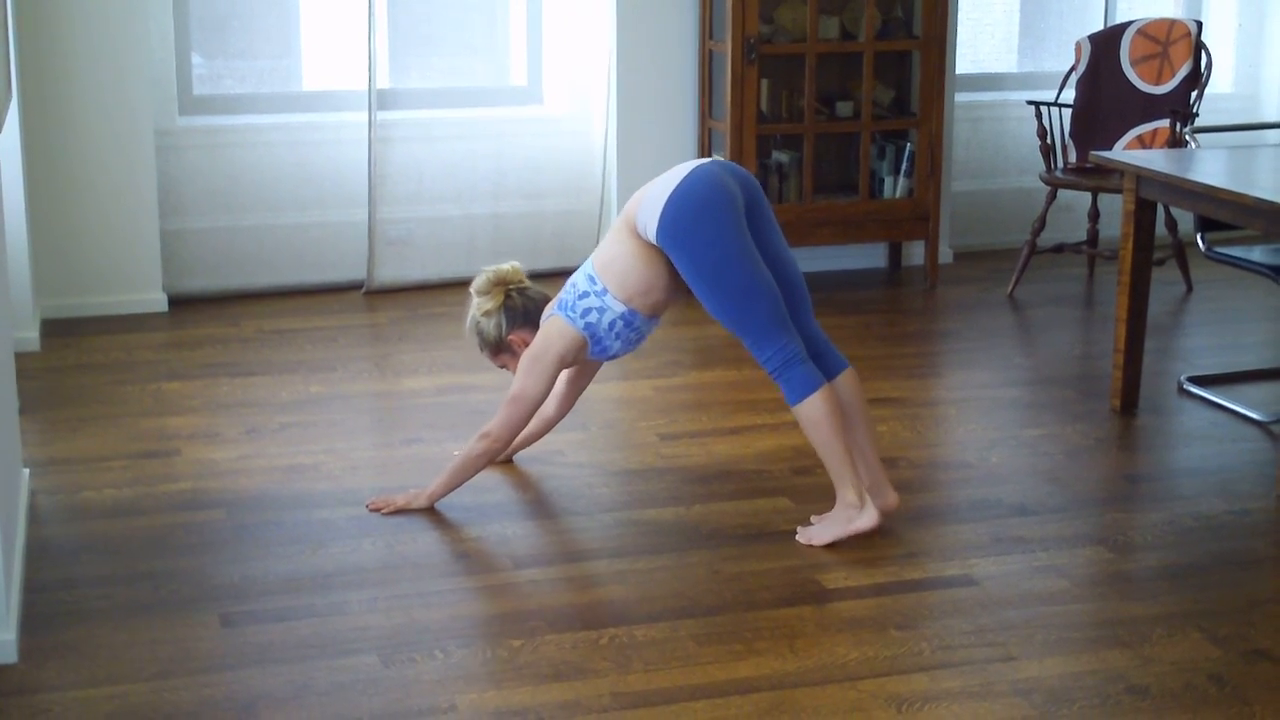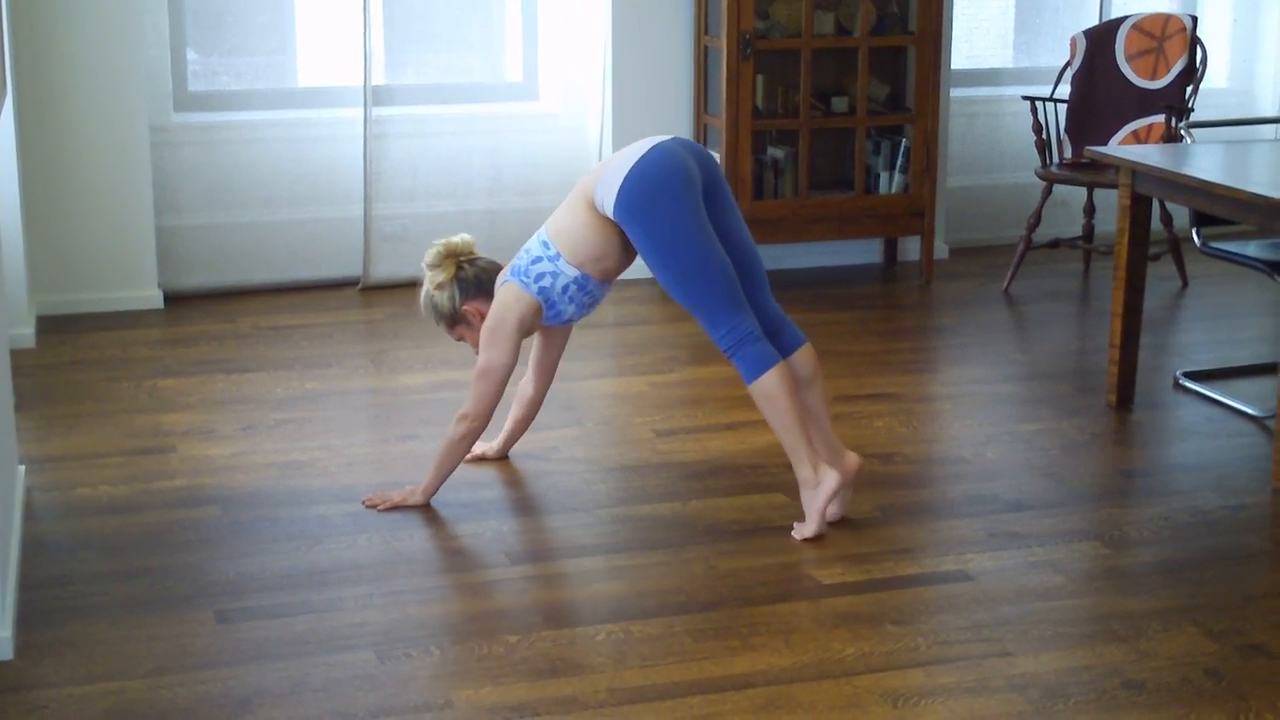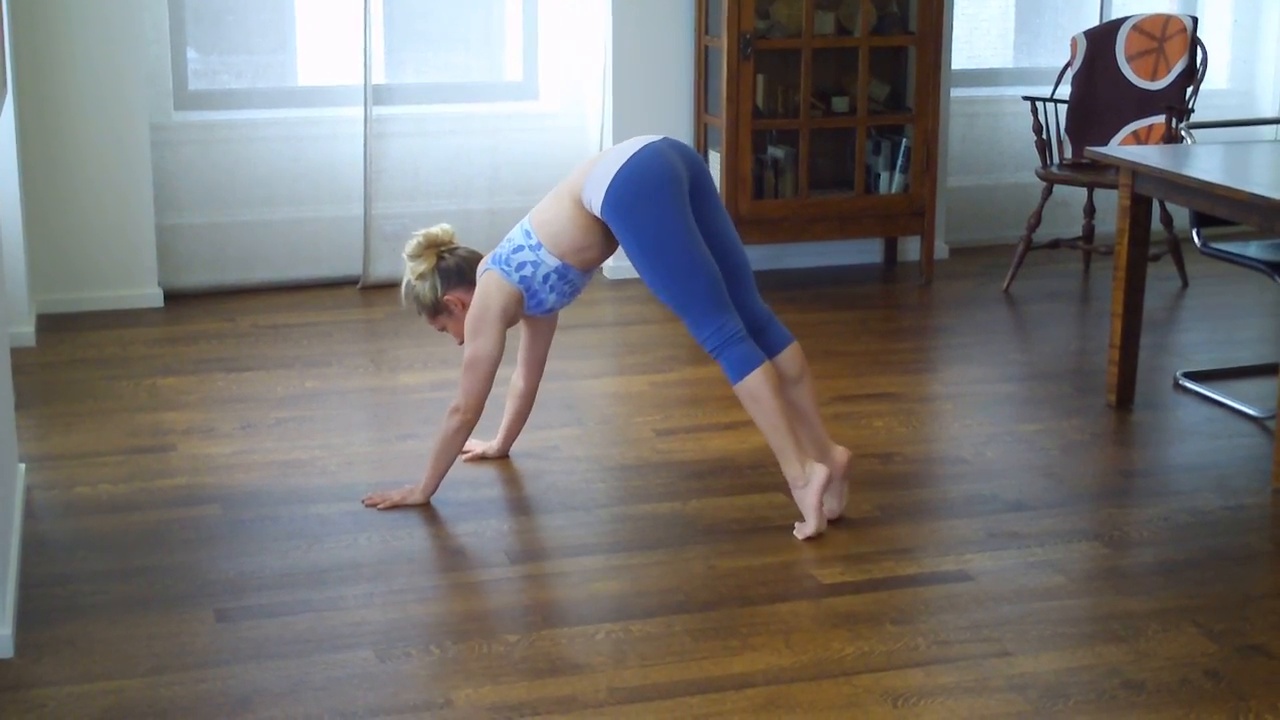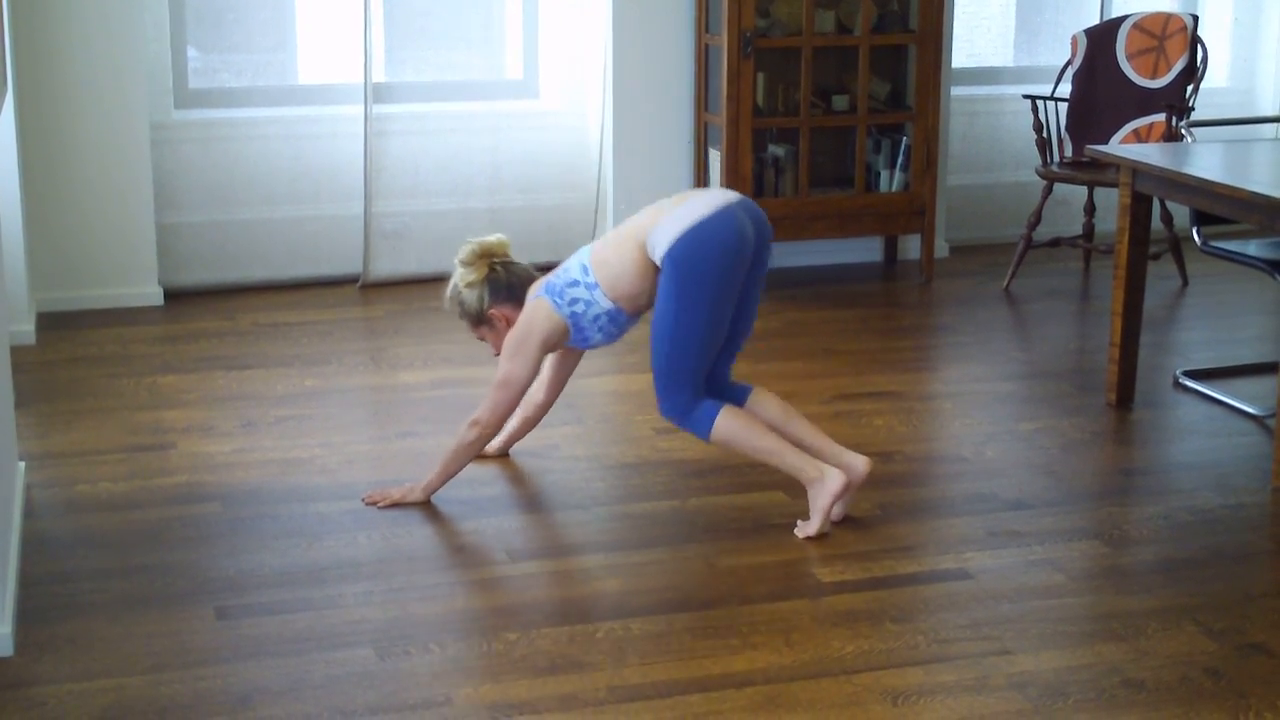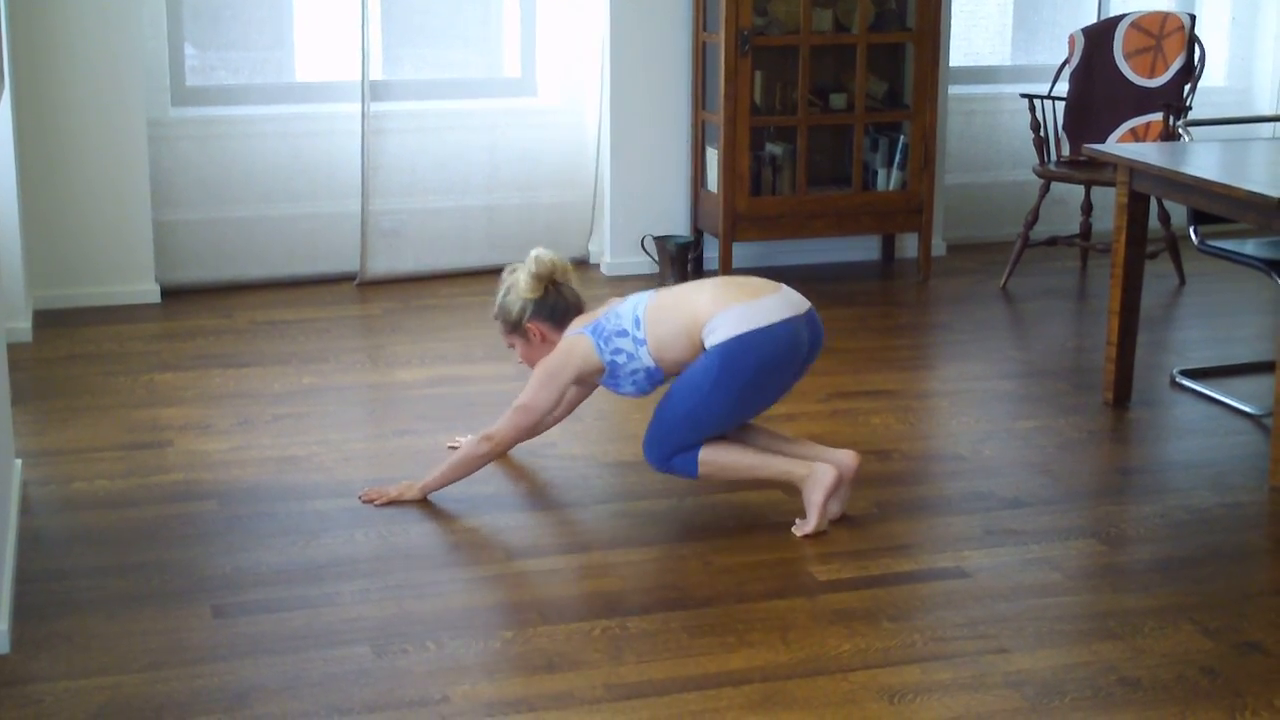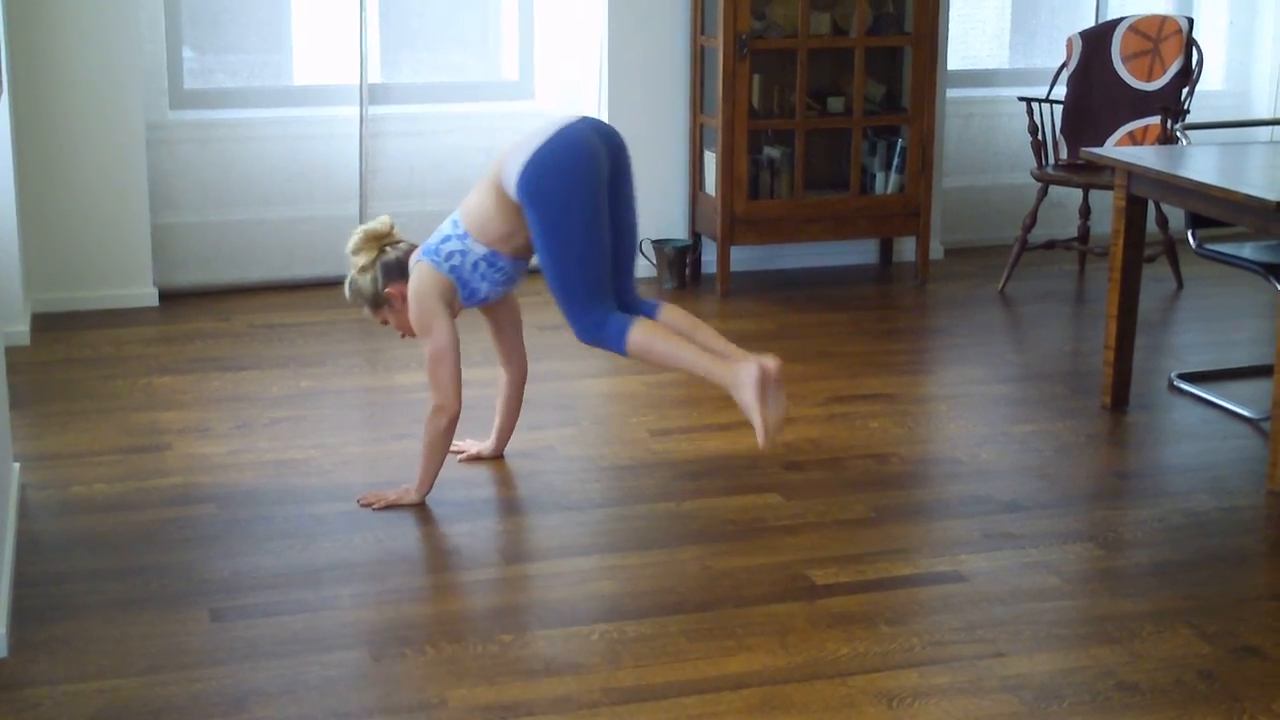
dt=0.4s
person 1, frame 1
left shoulder: (553, 337)
right shoulder: (581, 322)
left elbow: (493, 435)
right elbow: (560, 401)
left wrist: (426, 496)
right wrist: (510, 449)
left hip: (688, 210)
right hip: (716, 183)
left knee: (783, 355)
right knee: (806, 341)
left ankle: (853, 503)
right ankle: (874, 488)
person 1, frame 2
left shoulder: (506, 308)
right shoulder: (542, 297)
left elbow: (471, 418)
right elbow: (537, 380)
left wrist: (423, 491)
right wrist: (502, 445)
left hip: (647, 185)
right hip: (677, 160)
left knee: (736, 333)
right knee: (764, 317)
left ankle: (815, 475)
right ankle: (834, 454)
person 1, frame 3
left shoulder: (490, 296)
right shoulder: (523, 284)
left elbow: (463, 410)
right elbow: (528, 376)
left wrist: (422, 490)
right wrist: (501, 444)
left hip: (634, 184)
right hip: (664, 158)
left knee: (721, 333)
right knee: (750, 315)
left ankle: (803, 473)
right ankle: (824, 451)
person 1, frame 4
left shoulder: (535, 321)
right shoulder: (561, 306)
left elbow: (483, 422)
right elbow: (546, 389)
left wrist: (424, 488)
right wrist: (502, 444)
left hip: (699, 240)
right hip: (739, 217)
left knee: (679, 401)
right knee: (710, 386)
left ankle: (820, 477)
right ankle: (844, 461)
person 1, frame 5
left shoulder: (573, 349)
right shoulder: (600, 327)
left elbow: (498, 438)
right elbow: (558, 406)
left wrist: (420, 488)
right wrist: (492, 442)
left hip: (758, 337)
right hip: (797, 320)
left knee: (665, 451)
right knee: (698, 428)
left ankle: (812, 473)
right ankle: (831, 458)
person 1, frame 6
left shoulder: (425, 286)
right shoulder: (471, 272)
left elbow: (446, 405)
right elbow: (515, 365)
left wrist: (419, 489)
right wrist: (496, 444)
left hip: (549, 168)
right hip: (588, 139)
left knee: (596, 322)
right knee: (626, 307)
left ankle: (738, 377)
right ankle: (746, 363)
